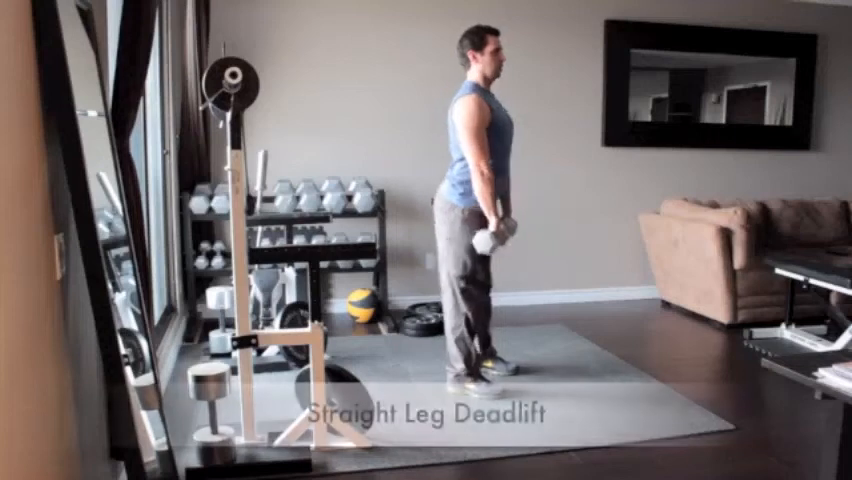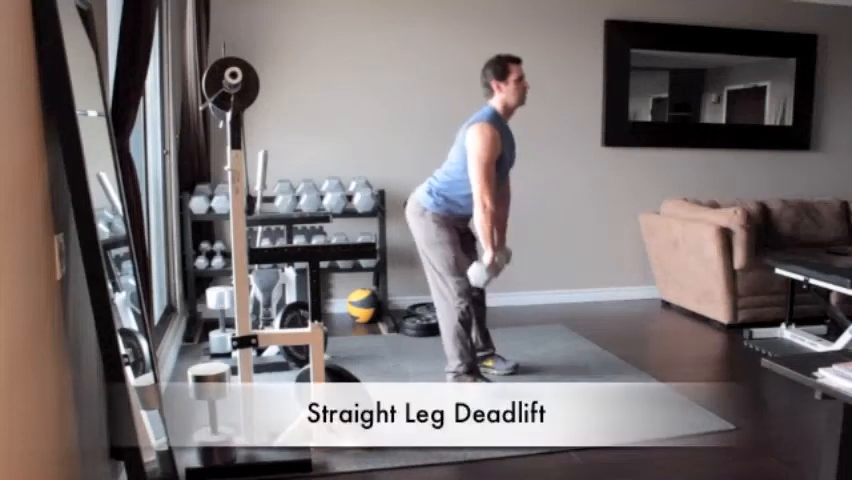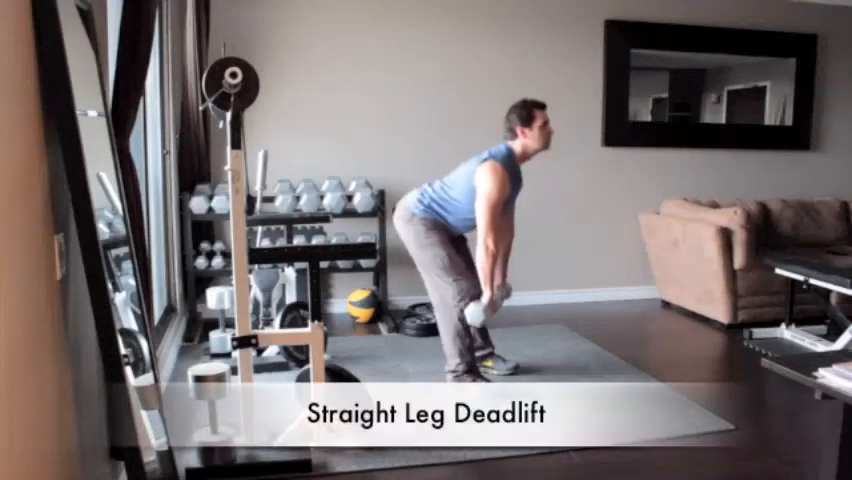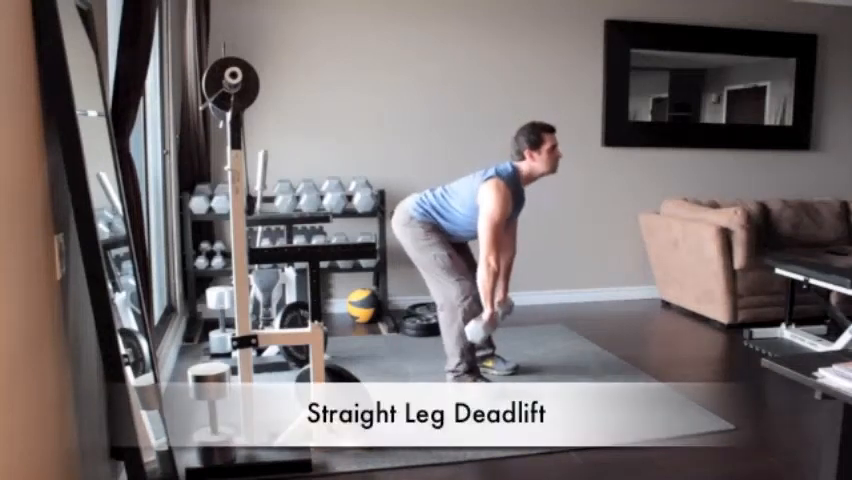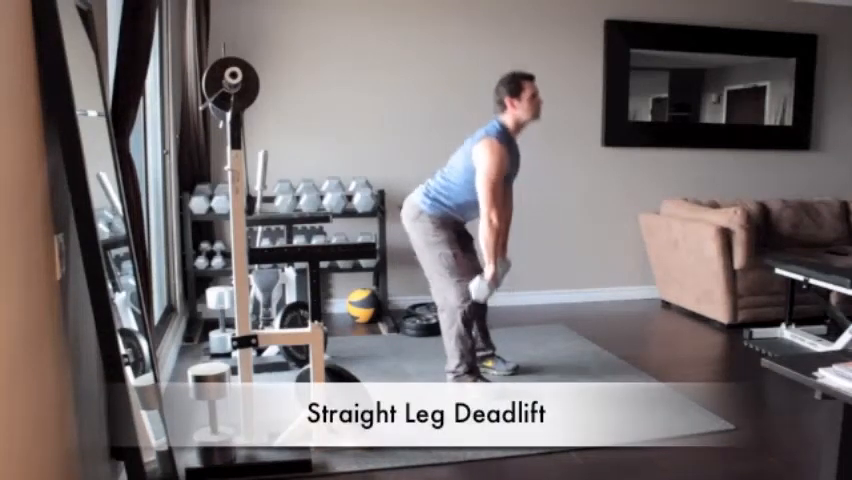
dt=0.4s
person 1, frame 1
left shoulder: (487, 98)
right shoulder: (471, 102)
left elbow: (499, 163)
right elbow: (480, 169)
left wrist: (506, 210)
right wrist: (492, 218)
left hip: (477, 207)
right hip: (460, 208)
left knee: (480, 287)
right knee: (462, 289)
left ankle: (482, 354)
right ankle: (461, 374)
person 1, frame 2
left shoulder: (501, 127)
right shoulder: (484, 130)
left elbow: (502, 188)
right elbow: (483, 200)
left wrist: (501, 242)
right wrist: (489, 251)
left hip: (453, 215)
right hip: (431, 213)
left knee: (472, 286)
right knee: (455, 291)
left ankle: (483, 353)
right ankle: (461, 374)
person 1, frame 3
left shoulder: (512, 166)
right shoulder: (496, 170)
left elbow: (505, 227)
right elbow: (486, 241)
left wrist: (500, 277)
right wrist: (488, 290)
left hip: (442, 221)
right hip: (418, 218)
left knee: (472, 287)
right knee: (456, 292)
left ankle: (482, 354)
right ankle: (461, 374)
person 1, frame 4
left shoulder: (515, 185)
right shoulder: (499, 190)
left elbow: (507, 244)
right elbow: (488, 260)
left wrist: (502, 292)
right wrist: (488, 309)
left hip: (440, 225)
right hip: (415, 222)
left knee: (475, 286)
right knee: (459, 293)
left ankle: (483, 356)
right ankle: (461, 374)
person 1, frame 5
left shoulder: (508, 142)
right shoulder: (493, 146)
left elbow: (504, 203)
right elbow: (489, 215)
left wrist: (501, 254)
right wrist: (491, 264)
left hip: (447, 217)
right hip: (426, 216)
right knee: (458, 293)
left ankle: (482, 355)
right ankle: (462, 375)
